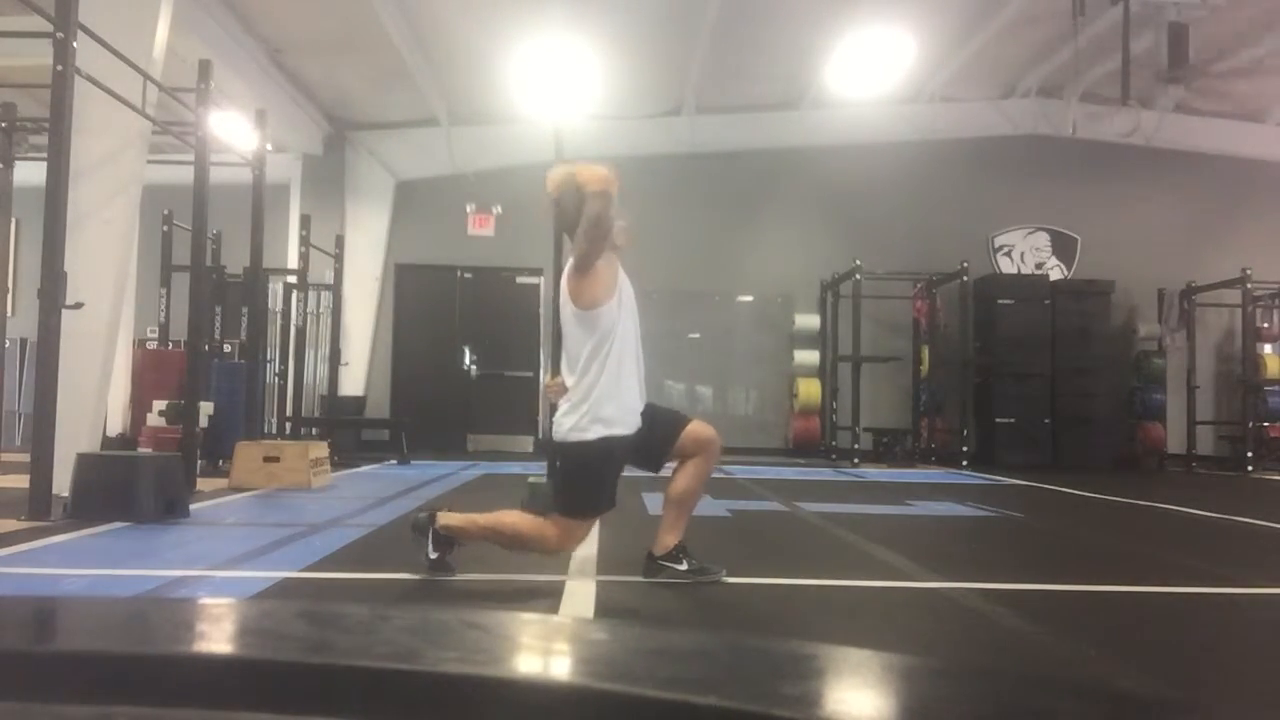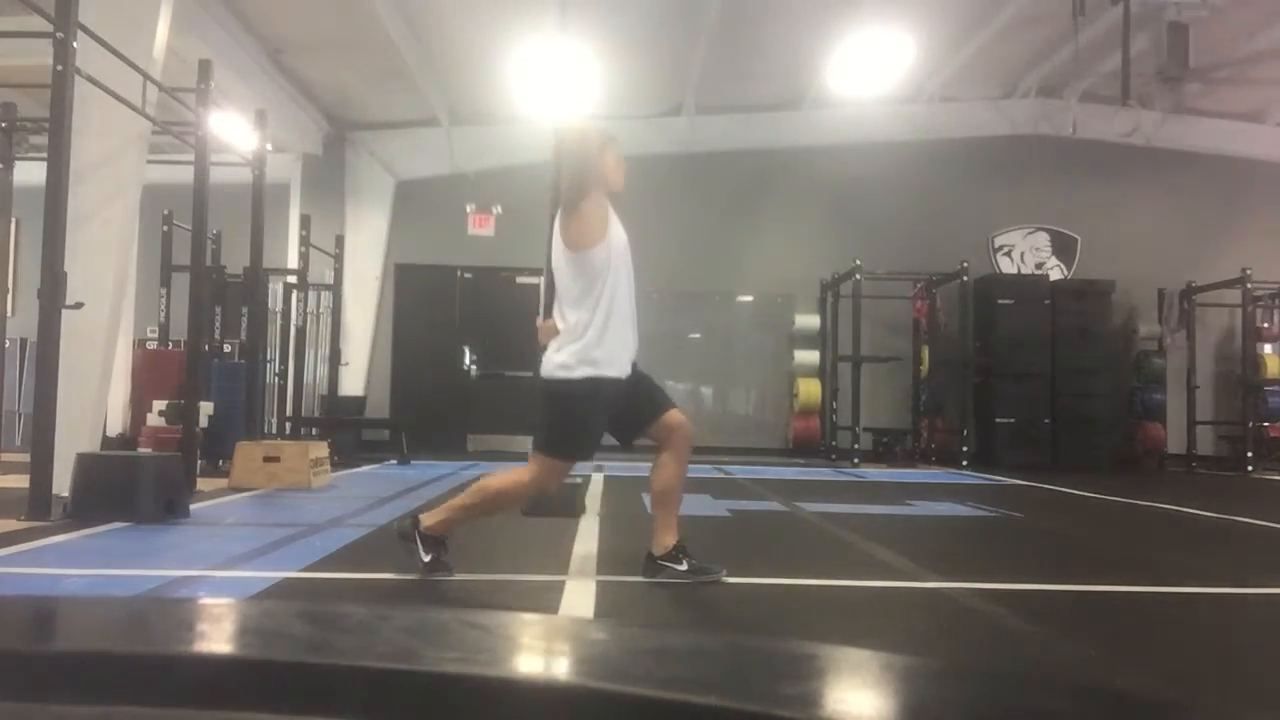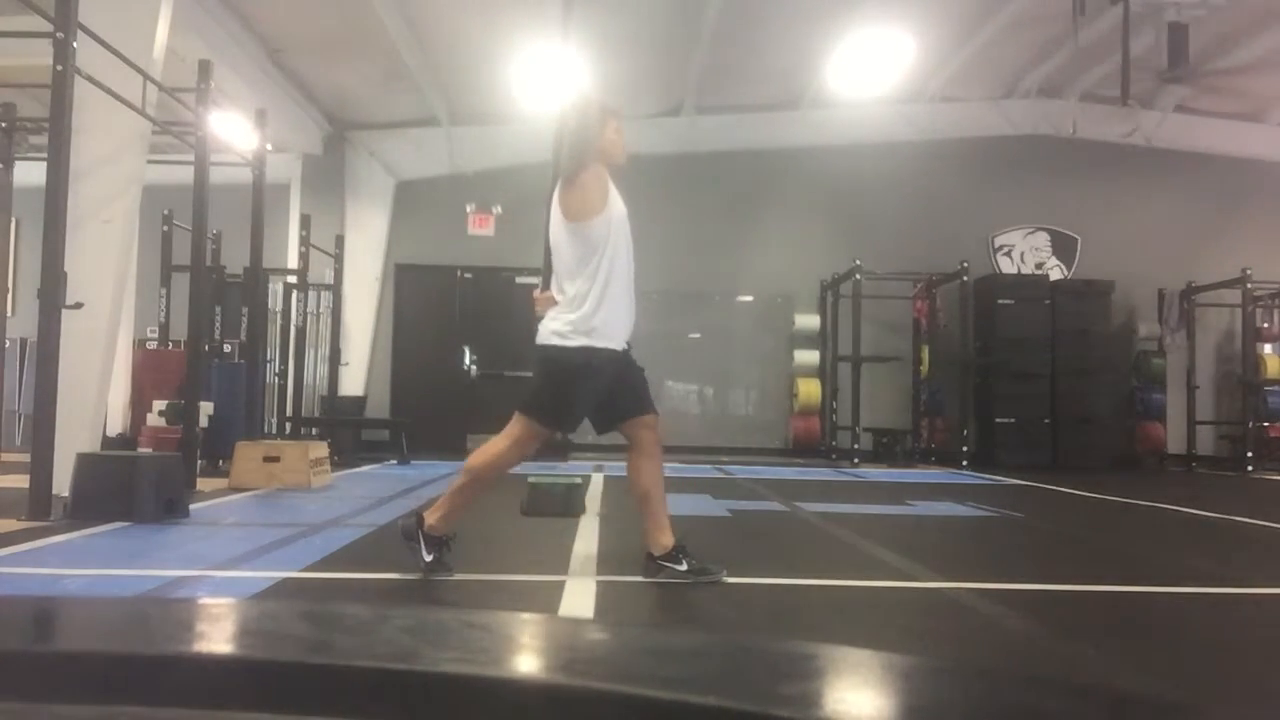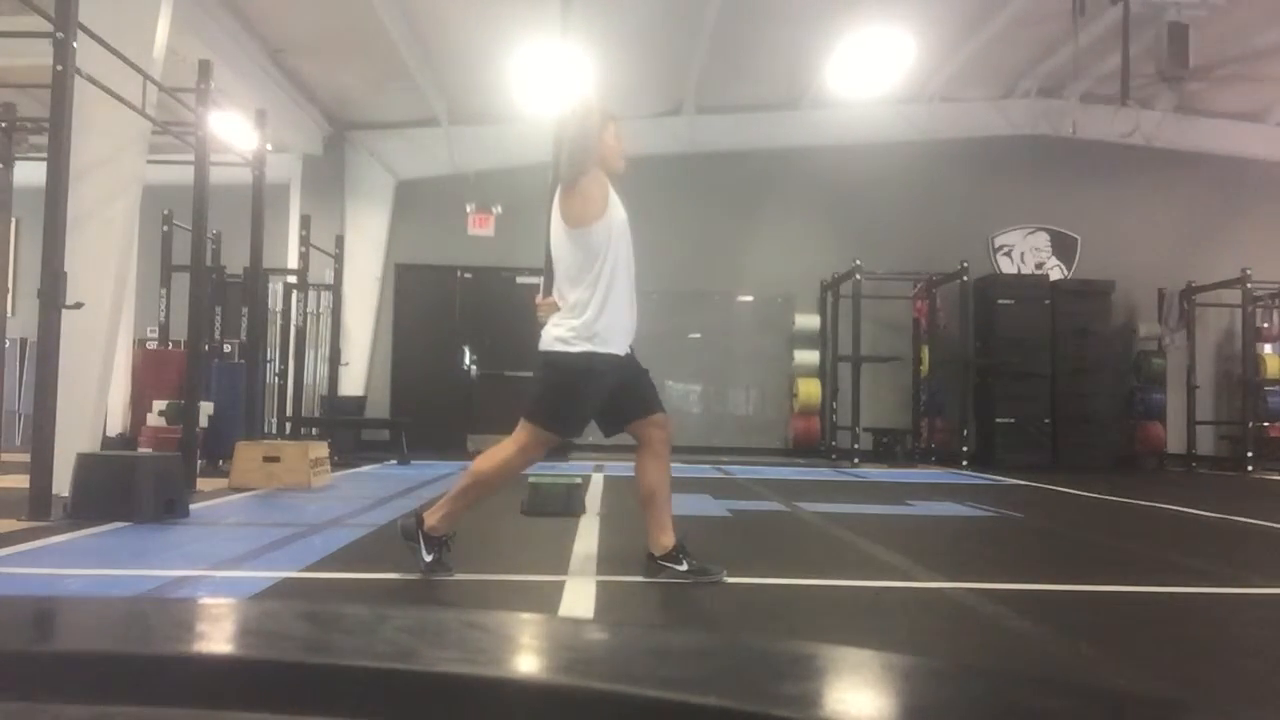
dt=0.3s
person 1, frame 1
left shoulder: (597, 270)
right shoulder: (590, 264)
right elbow: (600, 190)
right wrist: (568, 181)
left hip: (619, 414)
right hip: (593, 428)
left knee: (704, 442)
right knee: (560, 539)
left ankle: (665, 554)
right ankle: (441, 525)
person 1, frame 2
left shoulder: (593, 213)
right shoulder: (584, 207)
right elbow: (581, 144)
left hip: (610, 368)
right hip: (581, 374)
left knee: (677, 431)
right knee: (540, 478)
left ankle: (664, 553)
right ankle: (427, 527)
person 1, frame 3
left shoulder: (593, 186)
right shoulder: (584, 178)
right elbow: (581, 121)
left hip: (604, 344)
right hip: (575, 346)
left knee: (647, 435)
right knee: (519, 441)
left ankle: (664, 554)
right ankle: (429, 526)
person 1, frame 4
left shoulder: (593, 191)
right shoulder: (584, 184)
right elbow: (580, 130)
left hip: (607, 348)
right hip: (579, 351)
left knee: (656, 434)
right knee: (526, 446)
left ankle: (665, 553)
right ankle: (430, 525)
